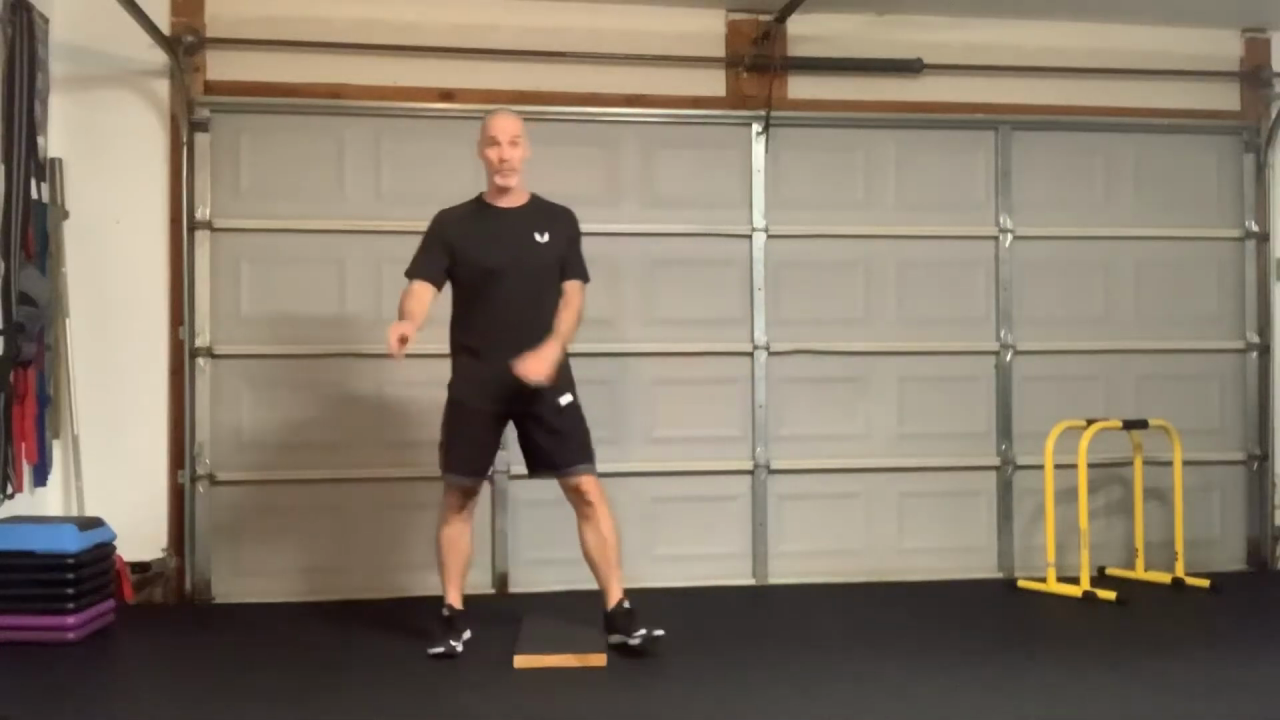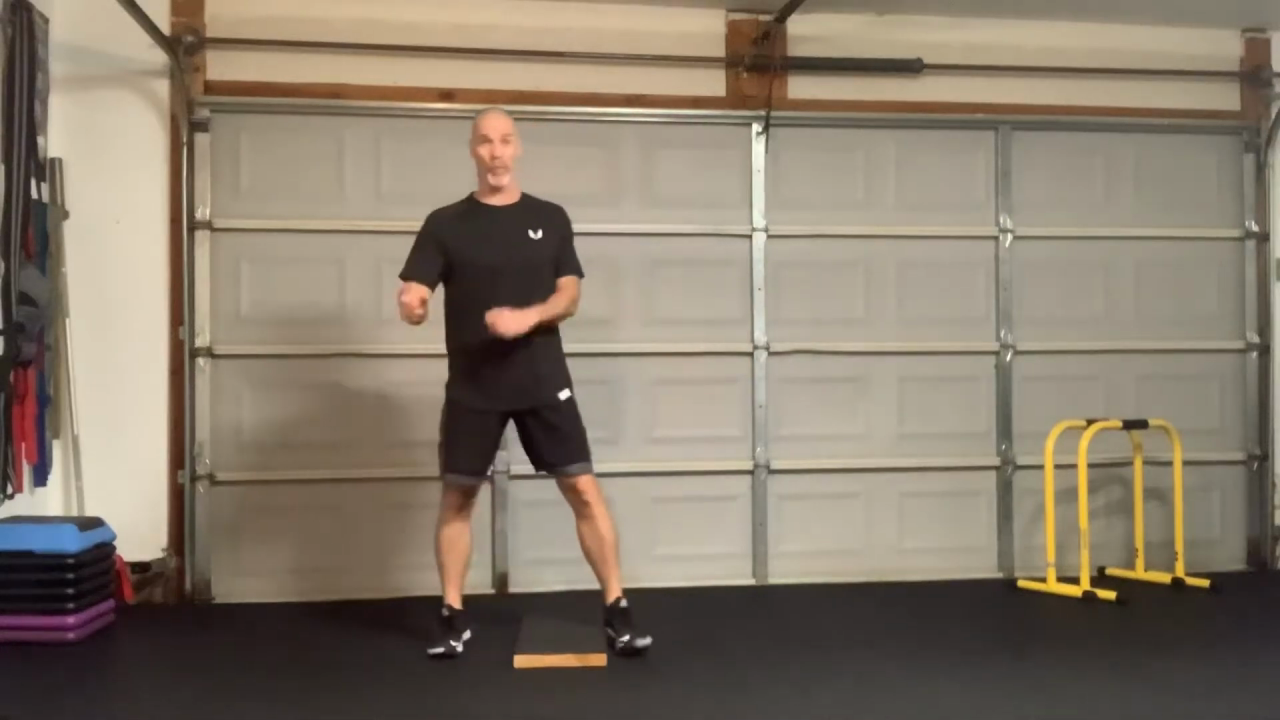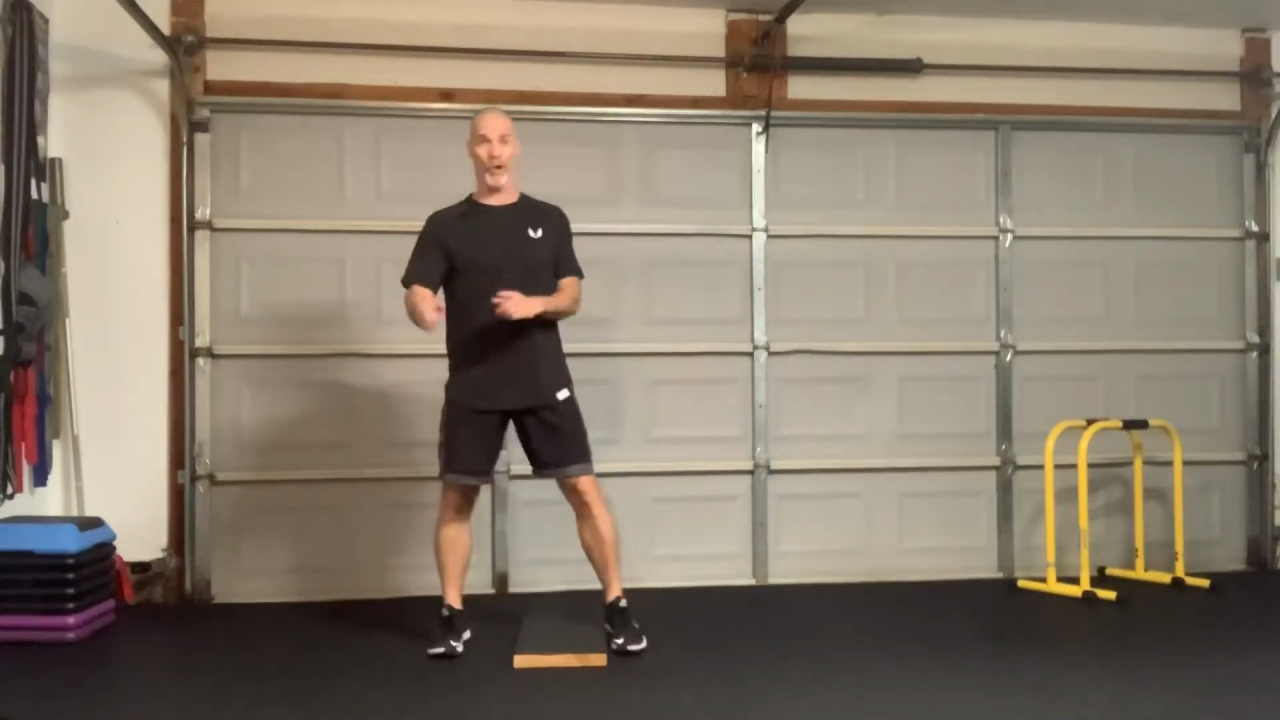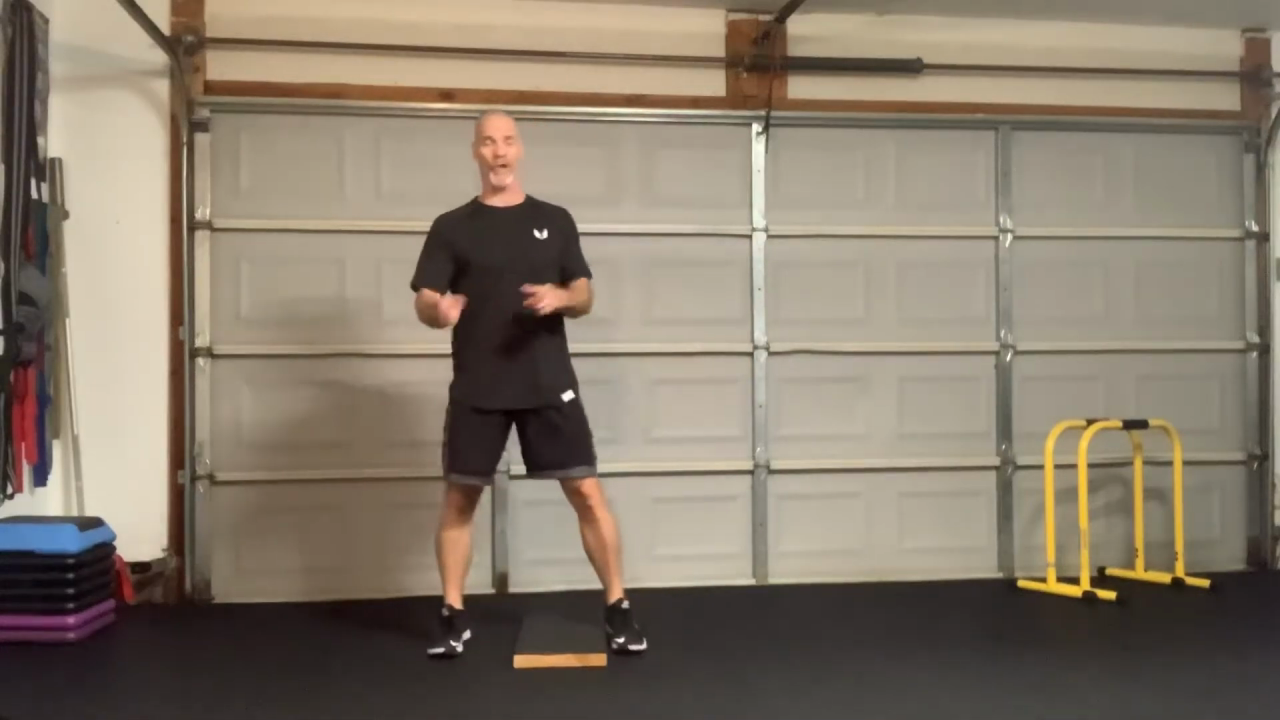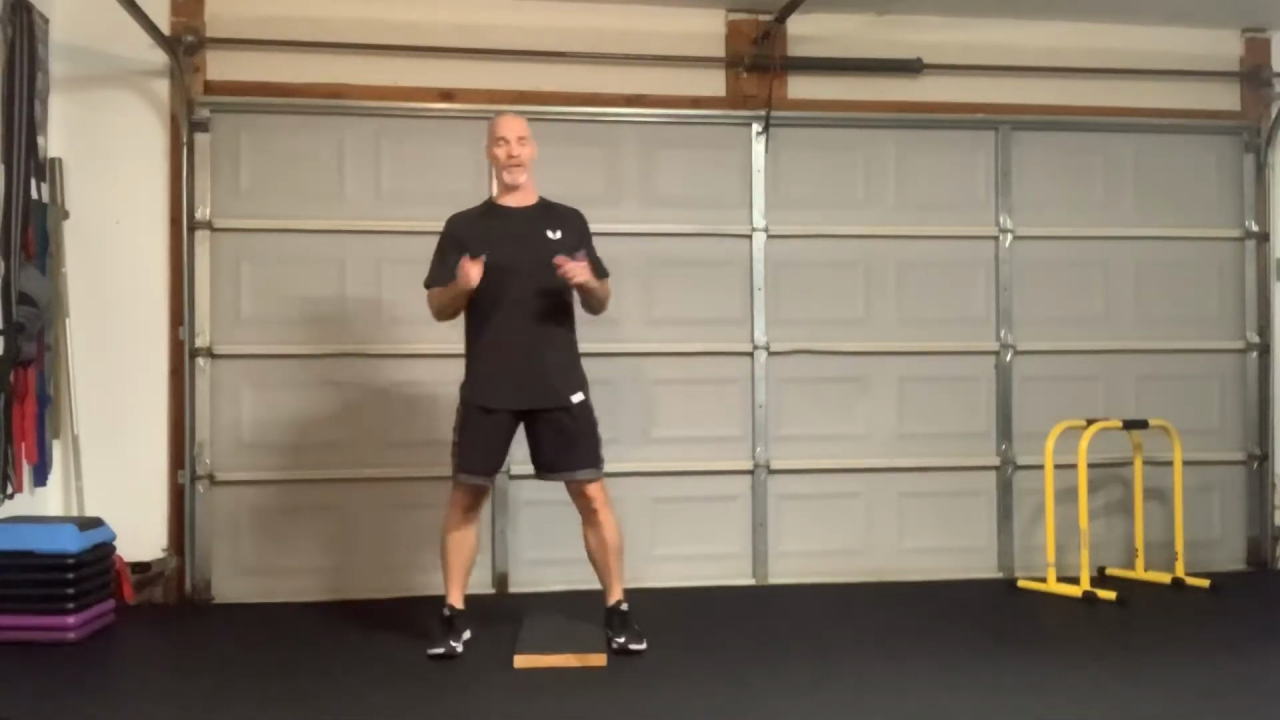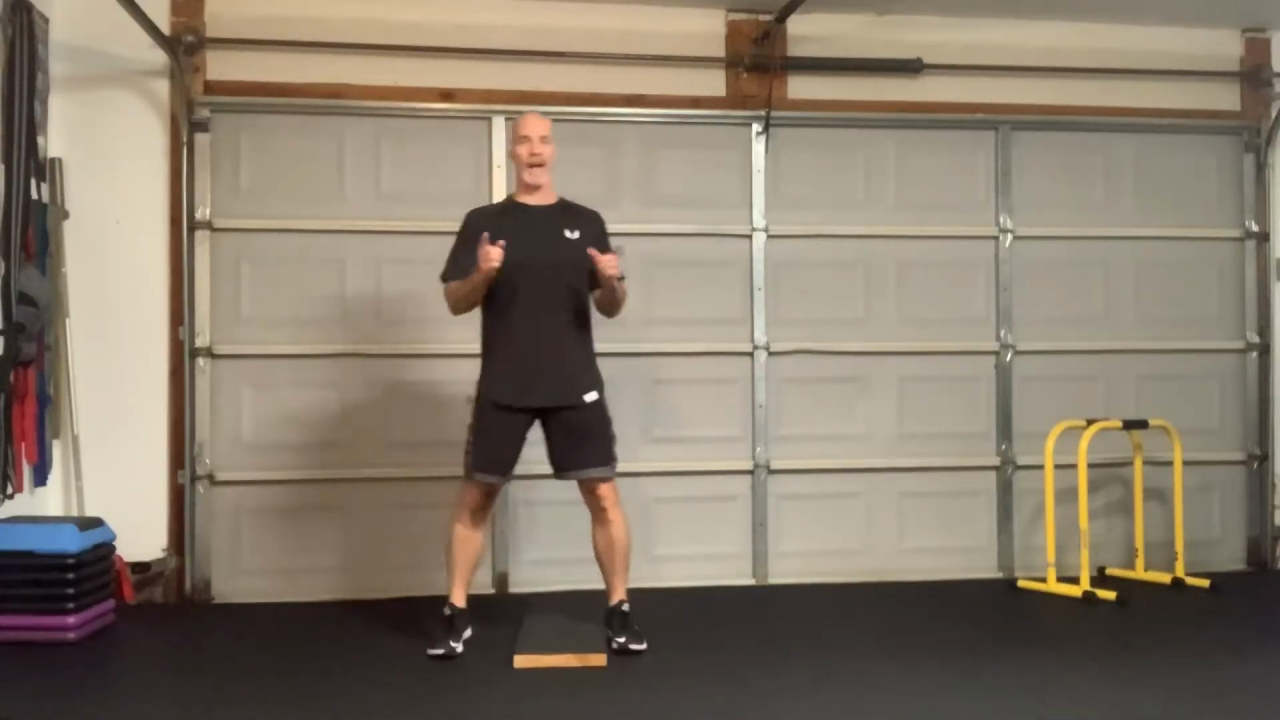
dt=0.1s
person 1, frame 1
left shoulder: (558, 220)
right shoulder: (453, 223)
left elbow: (572, 297)
right elbow: (421, 287)
left wrist: (551, 350)
right wrist: (405, 323)
left hip: (544, 383)
right hip: (474, 388)
left knee: (587, 492)
right knee: (458, 498)
left ankle: (618, 611)
right ankle: (453, 614)
person 1, frame 2
left shoulder: (550, 218)
right shoulder: (445, 223)
left elbow: (569, 296)
right elbow: (414, 290)
left wrist: (527, 316)
right wrist: (410, 304)
left hip: (544, 382)
right hip: (471, 386)
left knee: (584, 491)
right knee: (456, 498)
left ankle: (616, 607)
right ankle: (453, 614)
person 1, frame 3
left shoulder: (549, 218)
right shoulder: (445, 225)
left elbow: (571, 296)
right elbow: (419, 294)
left wrist: (534, 304)
right wrist: (424, 308)
left hip: (544, 381)
right hip: (472, 387)
left knee: (584, 491)
right knee: (457, 498)
left ankle: (616, 606)
right ankle: (453, 614)
person 1, frame 4
left shoulder: (554, 220)
right shoulder: (451, 227)
left elbow: (583, 304)
right elbow: (423, 305)
left wrist: (563, 297)
right wrist: (441, 308)
left hip: (549, 384)
right hip: (478, 388)
left knee: (587, 493)
right knee: (459, 498)
left ankle: (617, 609)
right ankle: (453, 614)
person 1, frame 5
left shoulder: (568, 221)
right shoulder: (464, 226)
left elbow: (598, 303)
right elbow: (439, 306)
left wrist: (589, 283)
right wrist: (462, 286)
left hip: (560, 384)
right hip: (488, 388)
left knee: (592, 495)
right knee: (465, 498)
left ankle: (617, 609)
right ankle: (454, 614)
person 1, frame 6
left shoulder: (586, 222)
right shoulder: (483, 221)
left elbow: (609, 303)
right elbow: (455, 300)
left wrist: (612, 282)
right wrist: (481, 274)
left hip: (575, 383)
right hip: (504, 386)
left knee: (603, 495)
right knee: (474, 499)
left ankle: (618, 611)
right ankle: (456, 612)
